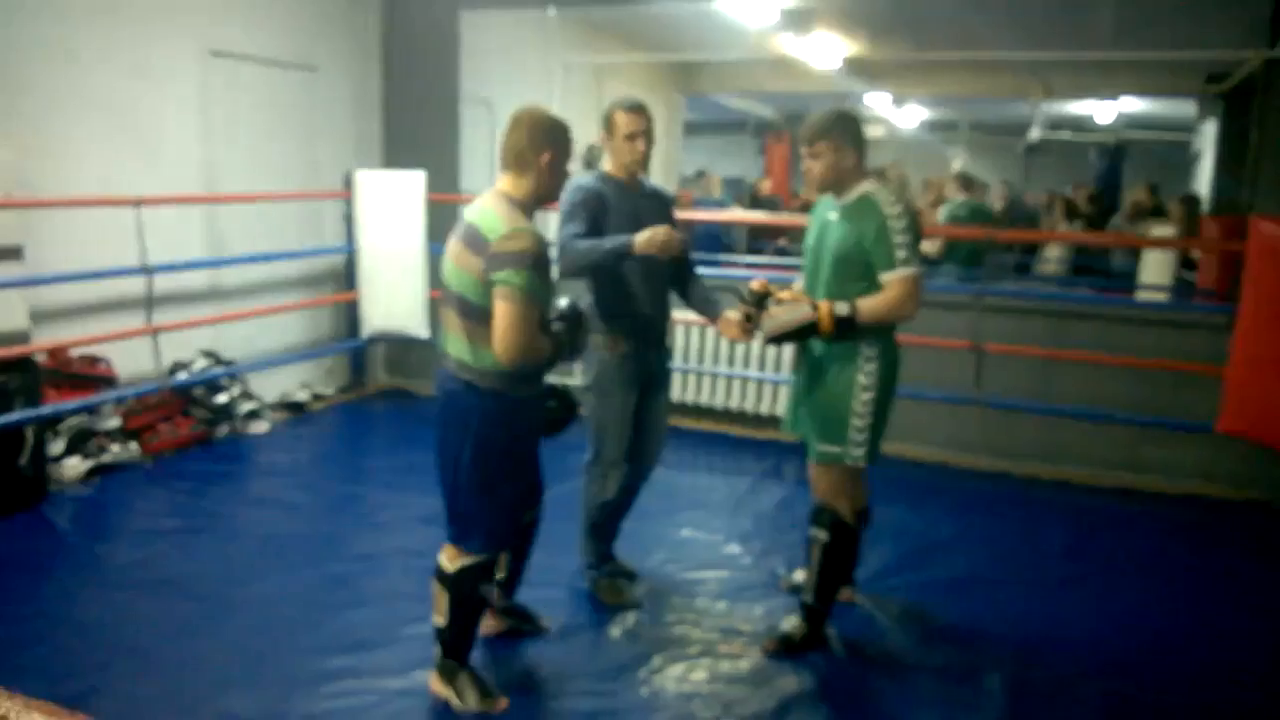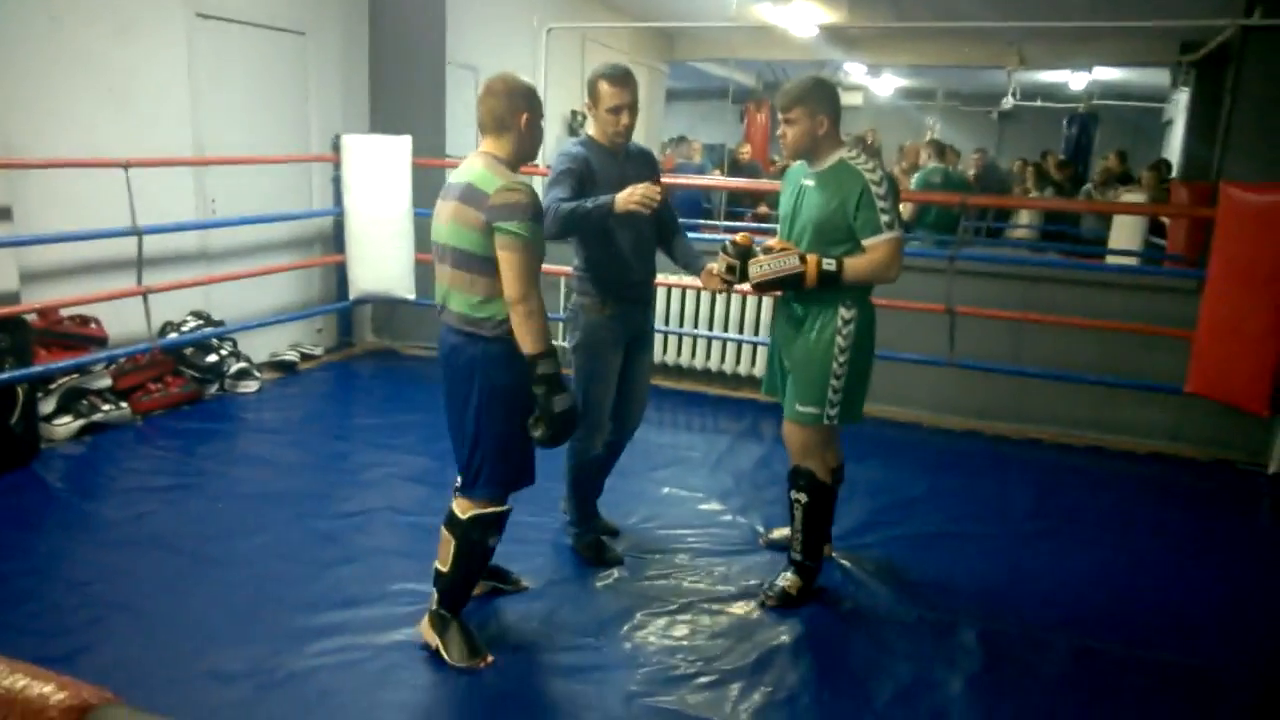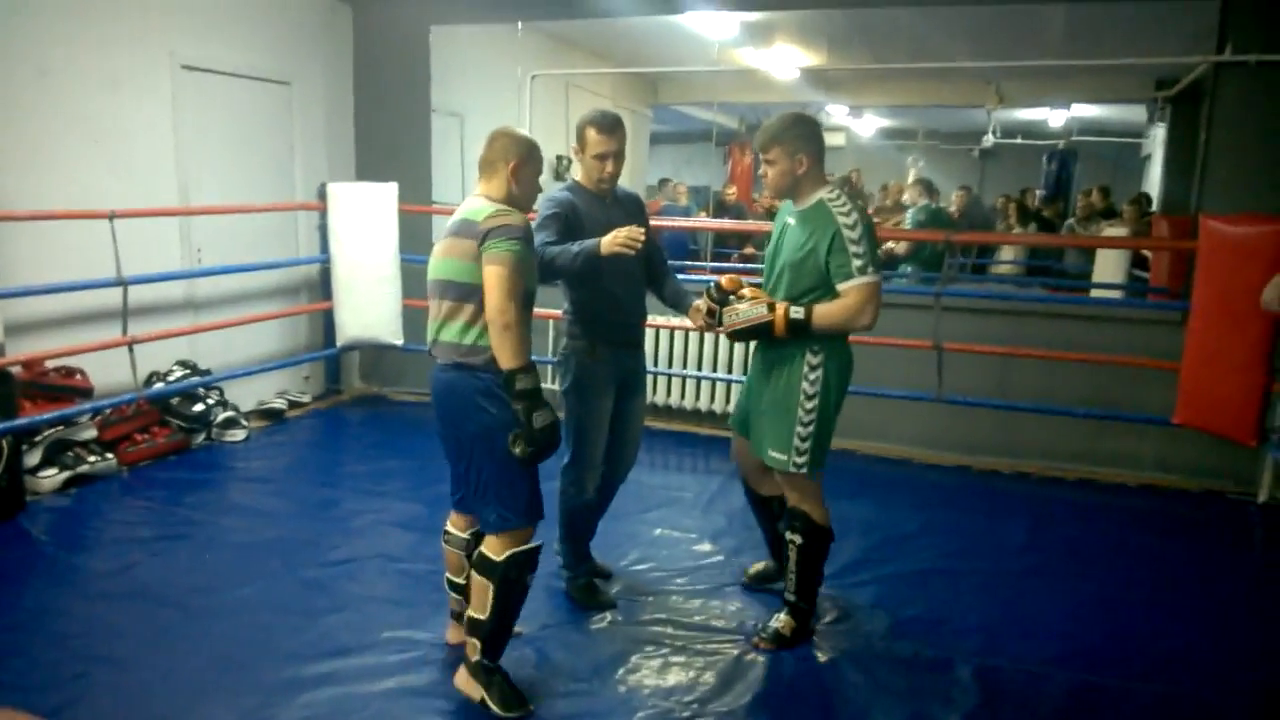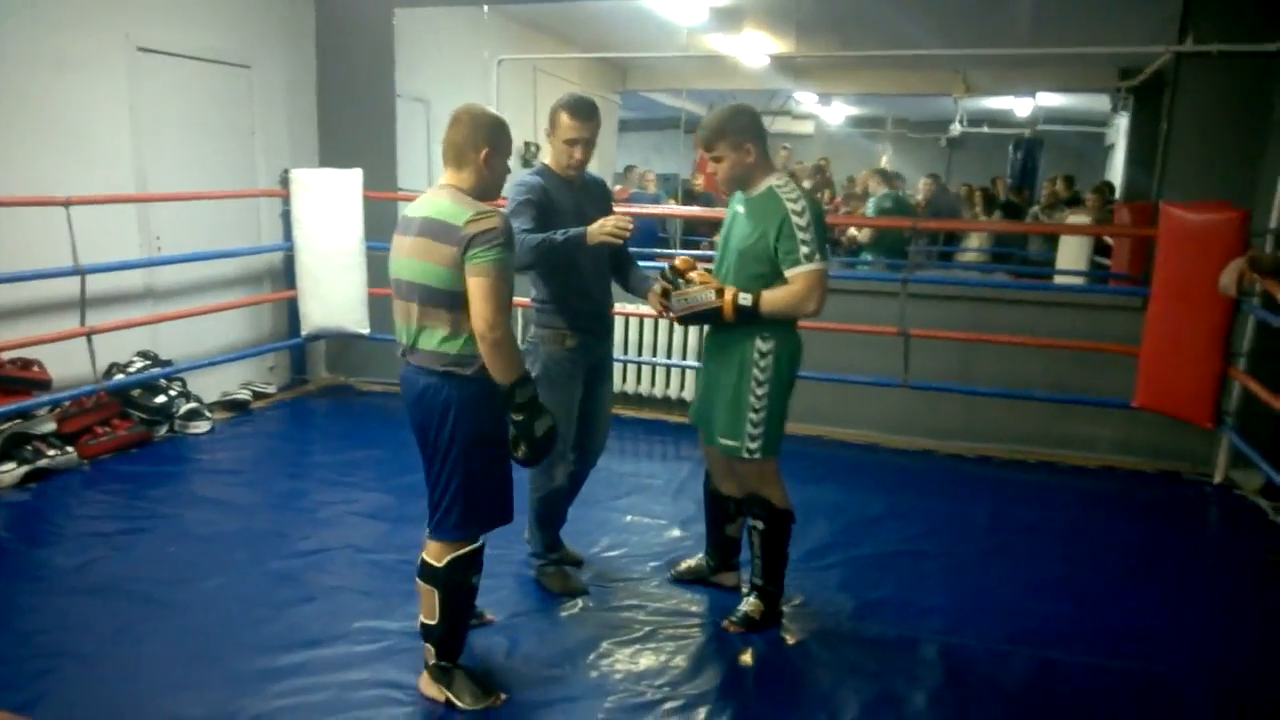
dt=0.4s
person 1, frame 1
left shoulder: (482, 210)
right shoulder: (520, 240)
right elbow: (512, 348)
left wrist: (547, 362)
right wrist: (561, 343)
left hip: (487, 392)
right hip: (486, 402)
left knee: (522, 505)
right knee: (474, 538)
left ankle: (499, 608)
right ankle: (449, 666)
person 1, frame 2
left shoulder: (461, 177)
right shoulder: (512, 194)
right elbow: (521, 296)
right wrist: (548, 376)
left hip: (460, 338)
right hip: (490, 351)
left knee: (481, 471)
right knee: (485, 488)
left ankle: (474, 570)
right ankle: (441, 615)
person 1, frame 3
left shoulder: (459, 221)
right shoulder: (507, 223)
right elbow: (502, 316)
right wrist: (530, 398)
left hip: (451, 376)
right hip: (482, 385)
left knee: (469, 505)
right knee: (514, 530)
left ankle: (463, 619)
right ankle: (479, 664)
person 1, frame 4
left shoulder: (412, 215)
right shoulder: (484, 223)
right elbow: (491, 330)
right wrist: (525, 402)
left hip: (418, 376)
right hip: (459, 389)
left knee: (448, 510)
right knee: (458, 529)
left ankle: (443, 608)
right ankle: (439, 667)
person 2, frame 1
left shoulder: (883, 212)
right shoulder: (824, 208)
left elbow: (904, 300)
right wrist: (782, 301)
left hip: (859, 361)
right hip: (821, 356)
left knee: (829, 480)
right knee: (841, 474)
left ankle: (813, 619)
right ankle: (835, 571)
person 2, frame 2
left shoulder: (863, 178)
right shoulder: (796, 173)
left elbow: (887, 263)
left wrist: (812, 270)
right wrist: (753, 257)
left hip: (834, 323)
right hip: (793, 315)
left knee: (801, 439)
right knee: (816, 435)
left ankle: (804, 568)
right ankle: (812, 528)
person 2, frame 3
left shoulder: (842, 220)
right shoulder: (788, 210)
left elbow: (862, 310)
left wrist: (781, 318)
right wrist: (739, 293)
left hip: (809, 367)
right hip: (771, 357)
left knee: (797, 483)
right knee: (747, 457)
left ankle: (799, 610)
right ankle: (783, 560)
person 2, frame 4
left shoulder: (790, 206)
right shoulder: (741, 199)
left elbow: (809, 296)
left wrist: (728, 303)
right wrist: (698, 278)
left hip: (760, 353)
right hip: (724, 345)
left knee: (756, 470)
right knee: (718, 458)
left ankle: (767, 595)
right ankle: (720, 561)
person 3, frame 1
left shoulder: (658, 199)
right shoulder: (587, 193)
left elbow: (681, 274)
right elbow: (569, 256)
left wrist: (719, 312)
right wrist: (633, 244)
left hip: (654, 347)
right hip: (612, 348)
left knee: (643, 458)
right knee: (608, 460)
left ankle: (603, 547)
right ankle: (598, 566)
person 3, frame 2
left shoulder: (644, 159)
right shoulder: (575, 159)
left elbow: (666, 229)
right elbow: (553, 219)
left wrist: (699, 266)
right wrist: (613, 203)
left hip: (640, 308)
right hip: (597, 310)
left knee: (628, 416)
right knee: (593, 420)
left ankle: (584, 504)
right ankle: (582, 525)
person 3, frame 3
left shoulder: (632, 203)
right shoulder: (562, 204)
left elbow: (656, 270)
right elbow: (539, 262)
left wrist: (688, 304)
right wrist: (599, 246)
left hip: (631, 350)
right hip: (589, 353)
left knee: (621, 458)
right knee: (585, 463)
left ankle: (577, 545)
right ankle: (575, 568)
person 3, frame 4
left shoulder: (598, 188)
right shoulder: (531, 189)
left elbow: (618, 258)
right elbow: (520, 250)
left wrist: (648, 288)
right wrist: (585, 234)
left hip: (598, 338)
right hip: (556, 340)
left knee: (590, 446)
right knee: (554, 451)
left ankle: (546, 532)
right ankle: (545, 555)
